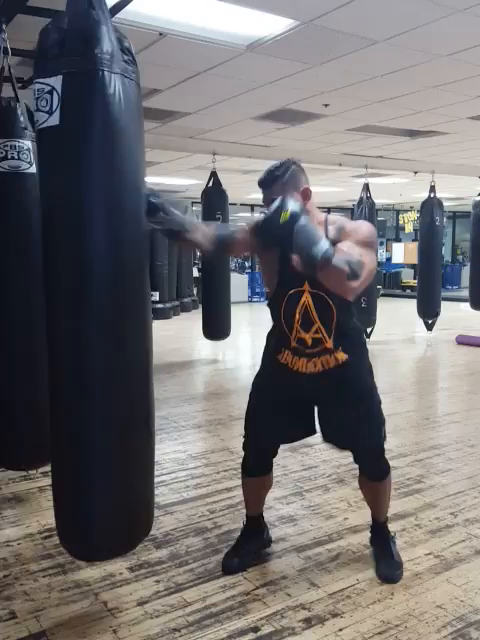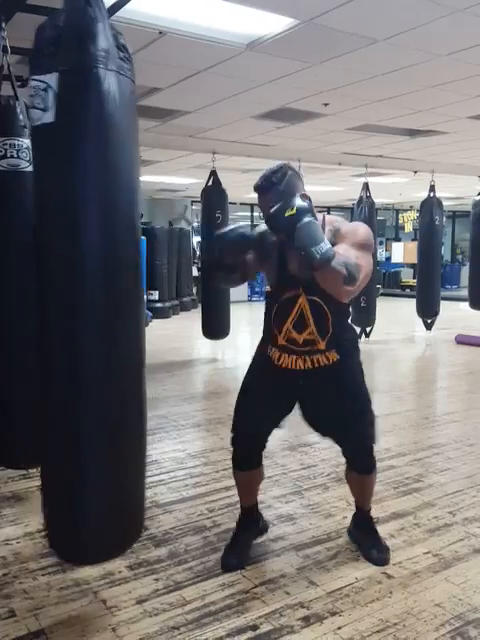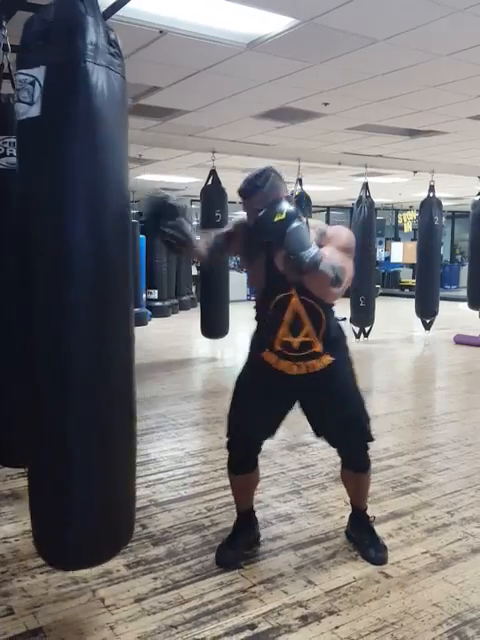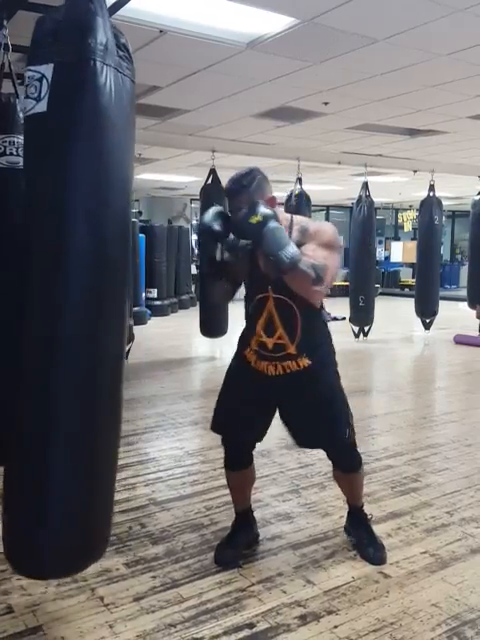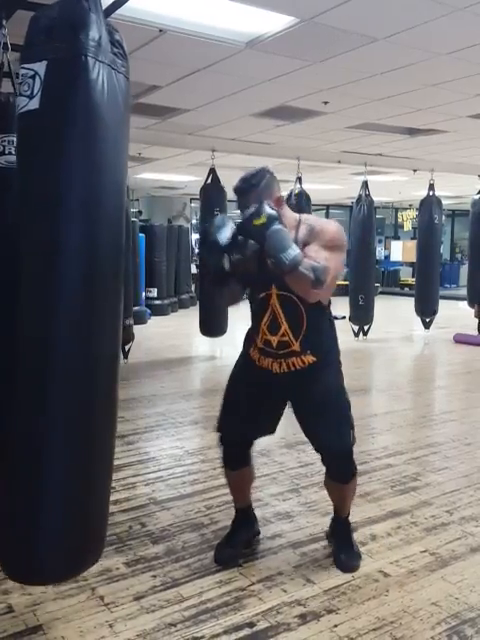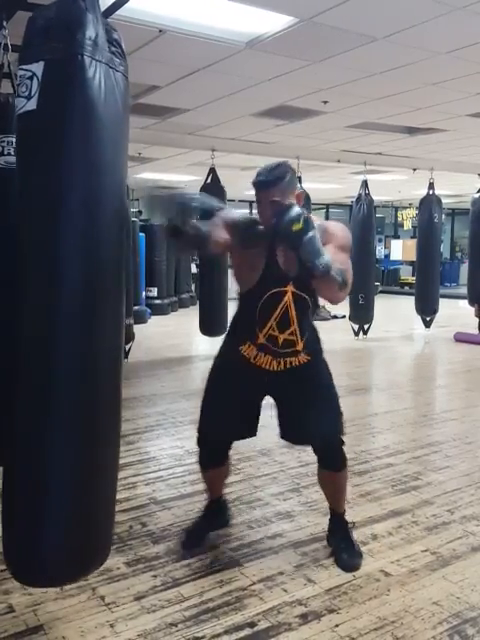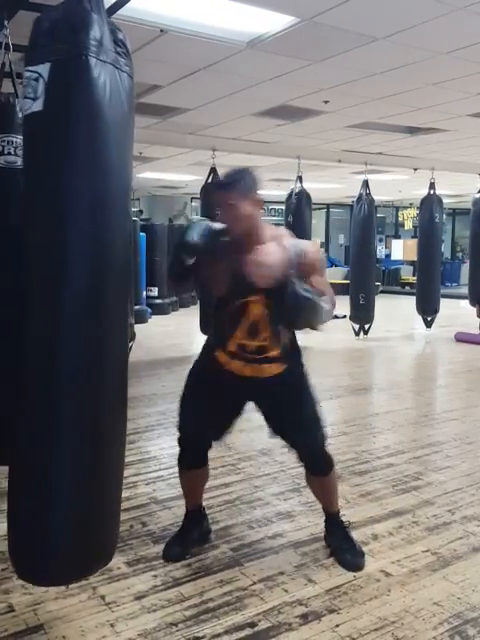
dt=0.2s
person 1, frame 1
left shoulder: (356, 231)
right shoulder: (265, 231)
left elbow: (349, 281)
right elbow: (211, 240)
left wrist: (302, 228)
right wrist: (172, 219)
left hip: (343, 360)
right hip: (281, 357)
left knee: (370, 452)
right knee: (257, 450)
left ankle: (381, 534)
right ankle: (254, 533)
person 1, frame 2
left shoulder: (352, 234)
right shoulder: (266, 238)
left elbow: (345, 286)
right elbow: (229, 276)
left wrist: (306, 226)
right wrist: (228, 251)
left hip: (336, 358)
right hip: (276, 357)
left knee: (359, 449)
right knee: (246, 443)
left ankle: (362, 523)
right ankle: (249, 524)
person 1, frame 3
left shoulder: (335, 237)
right shoulder: (246, 234)
left elbow: (329, 288)
right elbow: (202, 250)
left wrist: (294, 230)
left hip: (324, 360)
right hip: (265, 359)
left knee: (353, 446)
right knee: (242, 447)
left ankle: (360, 522)
right ankle: (246, 527)
person 1, frame 4
left shoulder: (317, 233)
right shoulder: (244, 238)
left elbow: (313, 288)
right elbow: (218, 295)
left wrist: (272, 234)
right wrist: (213, 245)
left hip: (308, 362)
right hip: (253, 358)
left knee: (341, 447)
right knee: (236, 445)
left ankle: (358, 520)
right ankle: (244, 525)
person 1, frame 5
left shoulder: (323, 232)
right shoulder: (250, 238)
left elbow: (315, 289)
right elbow: (230, 296)
left wrist: (276, 235)
left hip: (314, 361)
right hip: (258, 358)
left knee: (339, 453)
right knee: (232, 441)
left ankle: (341, 528)
right ankle: (244, 523)
person 1, frame 6
left shoulder: (332, 234)
left elbow: (337, 293)
left hip: (300, 358)
right hip: (243, 356)
left knee: (330, 446)
right knee: (212, 440)
left ankle: (338, 527)
right ankle: (215, 509)
person 1, frame 7
left shoulder: (297, 250)
right shoulder: (215, 239)
left elbow: (325, 301)
right elbow: (181, 274)
left wrist: (307, 302)
right wrist: (187, 253)
left hip: (277, 366)
right hip: (221, 364)
left knee: (312, 449)
right knee: (193, 444)
left ankle: (335, 526)
right ankle: (195, 522)
